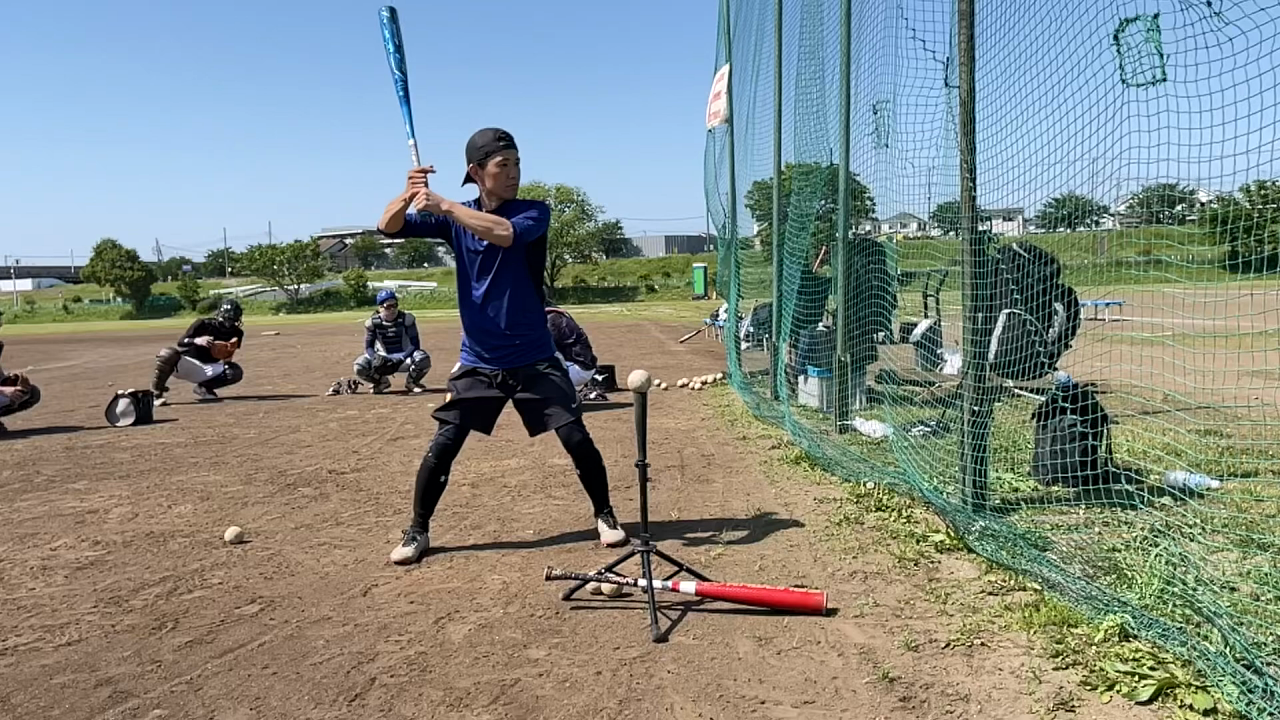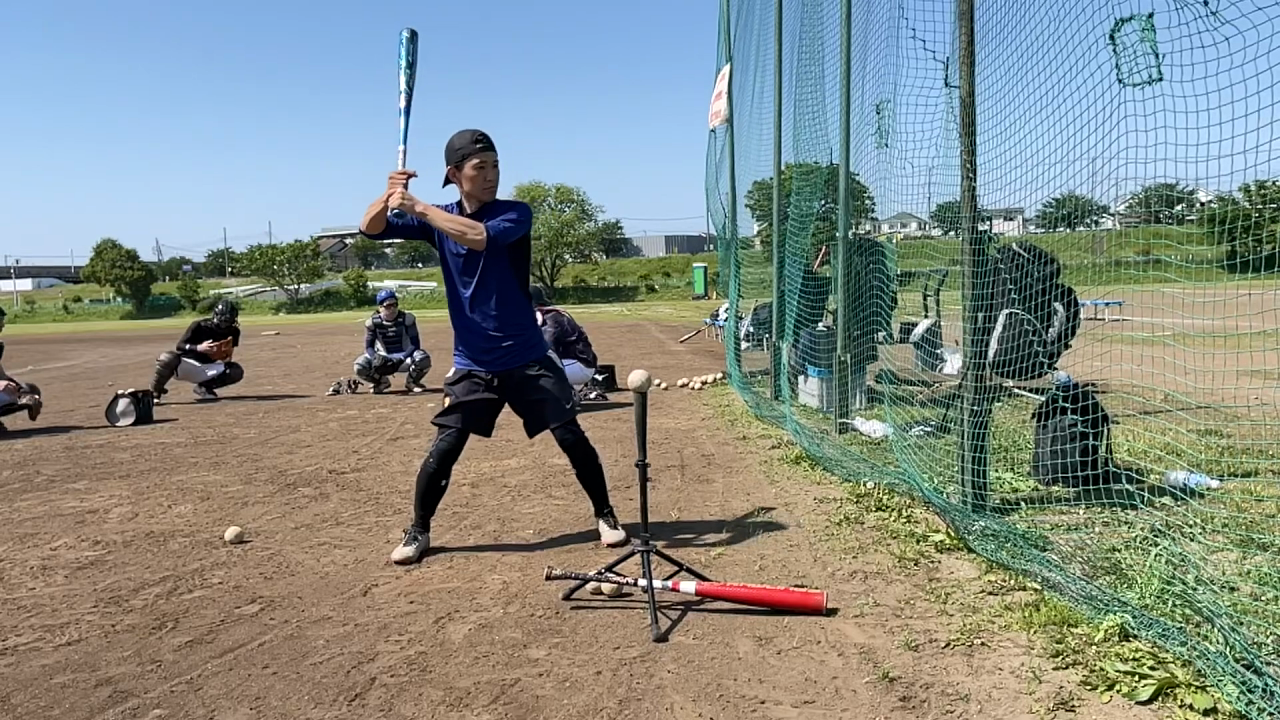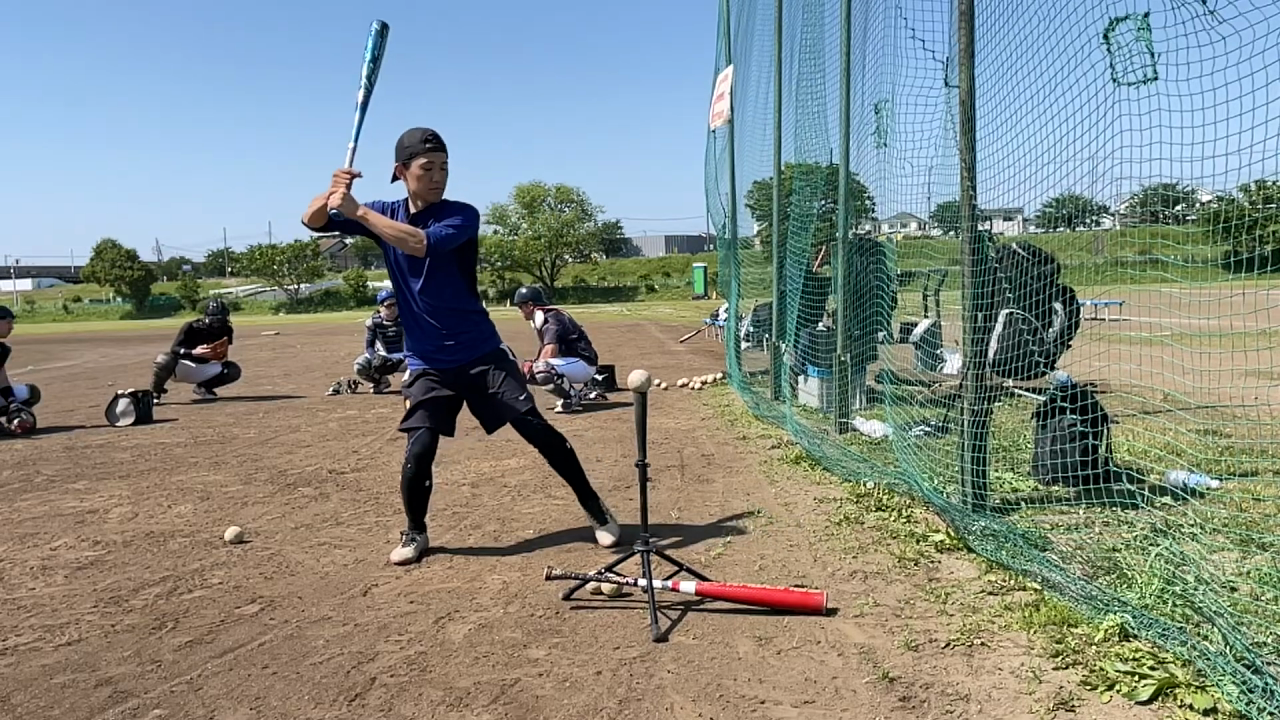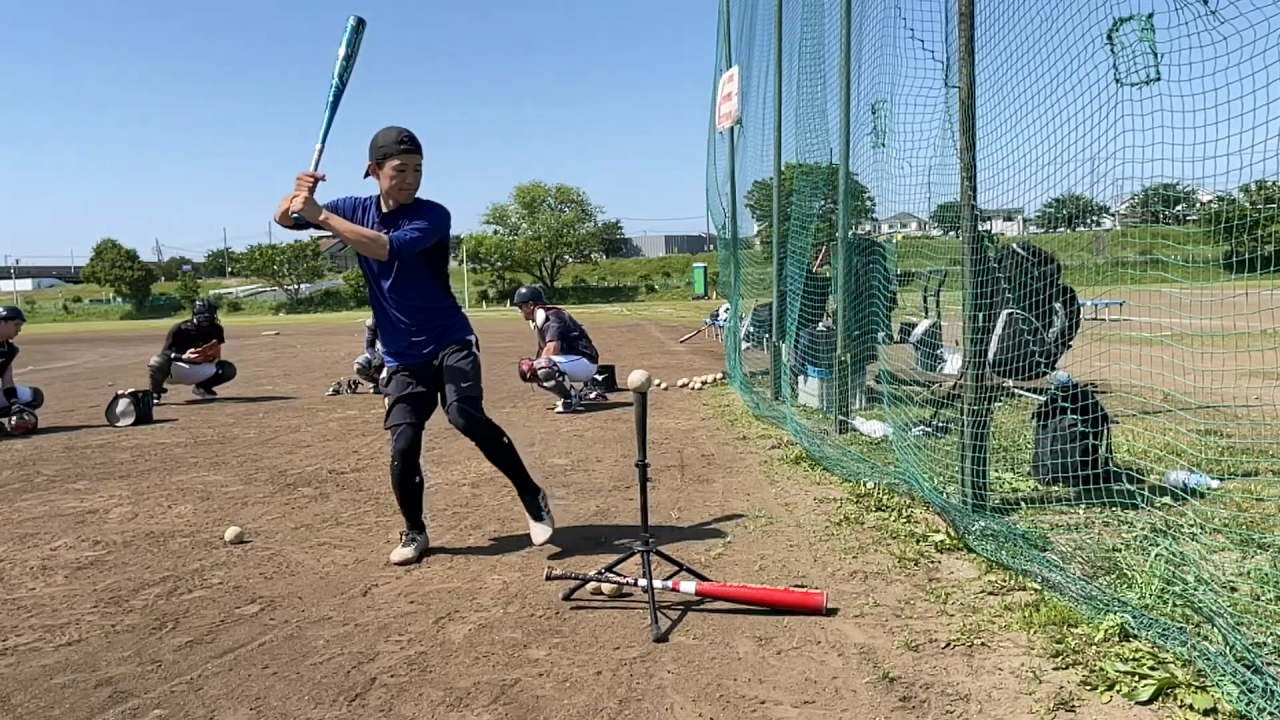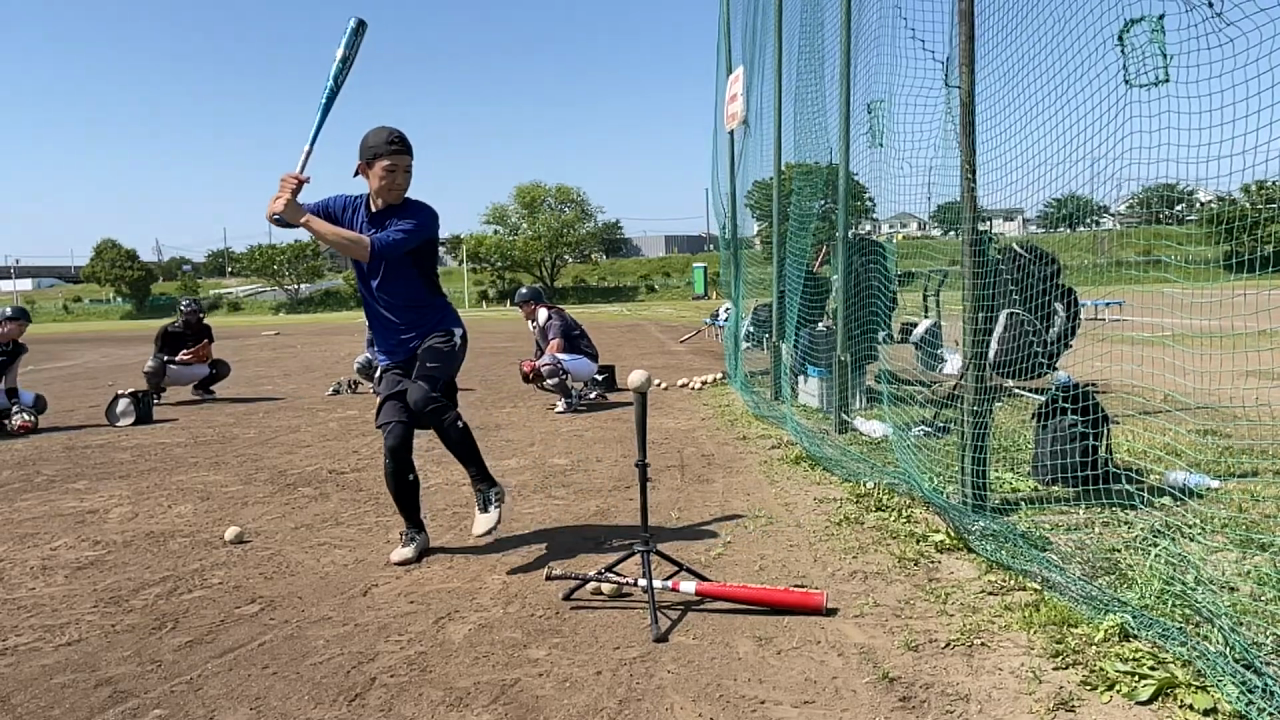
dt=1s
person 1, frame 1
left shoulder: (533, 212)
right shoulder: (454, 218)
left elbow: (504, 233)
right elbow: (389, 228)
left wrist: (443, 204)
right wrist: (409, 192)
left hip: (534, 359)
right hip: (478, 362)
left knee: (576, 438)
right knee: (442, 446)
left ankle: (604, 514)
right ankle: (417, 530)
person 1, frame 2
left shoulder: (515, 214)
right shoulder: (438, 218)
left elbow: (481, 236)
right elbow: (371, 229)
left wrist: (419, 206)
right wrist: (389, 195)
left hip: (528, 360)
right hip: (472, 365)
left knee: (572, 439)
right knee: (443, 451)
left ankle: (604, 514)
right ankle: (418, 531)
person 1, frame 3
left shoulder: (462, 215)
right shoulder: (386, 213)
left elbow: (421, 244)
right elbow: (314, 221)
left wrist: (358, 210)
right wrist: (333, 191)
left hip: (481, 353)
right hip: (427, 364)
left knee: (534, 427)
right knee: (418, 452)
left ankle: (594, 508)
right ankle: (415, 532)
person 1, frame 4
left shoulder: (433, 215)
right shoulder: (356, 209)
left elbow: (386, 248)
right elbow: (285, 219)
left wrist: (321, 215)
right wrist: (299, 193)
left hip: (450, 342)
right hip: (401, 356)
left knee: (466, 416)
right knee: (403, 446)
left ankle: (532, 497)
right ankle: (414, 531)
person 1, frame 5
left shoulder: (421, 216)
right shoulder: (346, 208)
left elbow: (370, 249)
right elbow: (276, 217)
left wrist: (304, 218)
right wrist: (284, 196)
left hip: (439, 333)
right hip: (392, 352)
left knee: (422, 397)
right knee: (395, 444)
left ankle: (486, 487)
right ankle: (414, 531)
